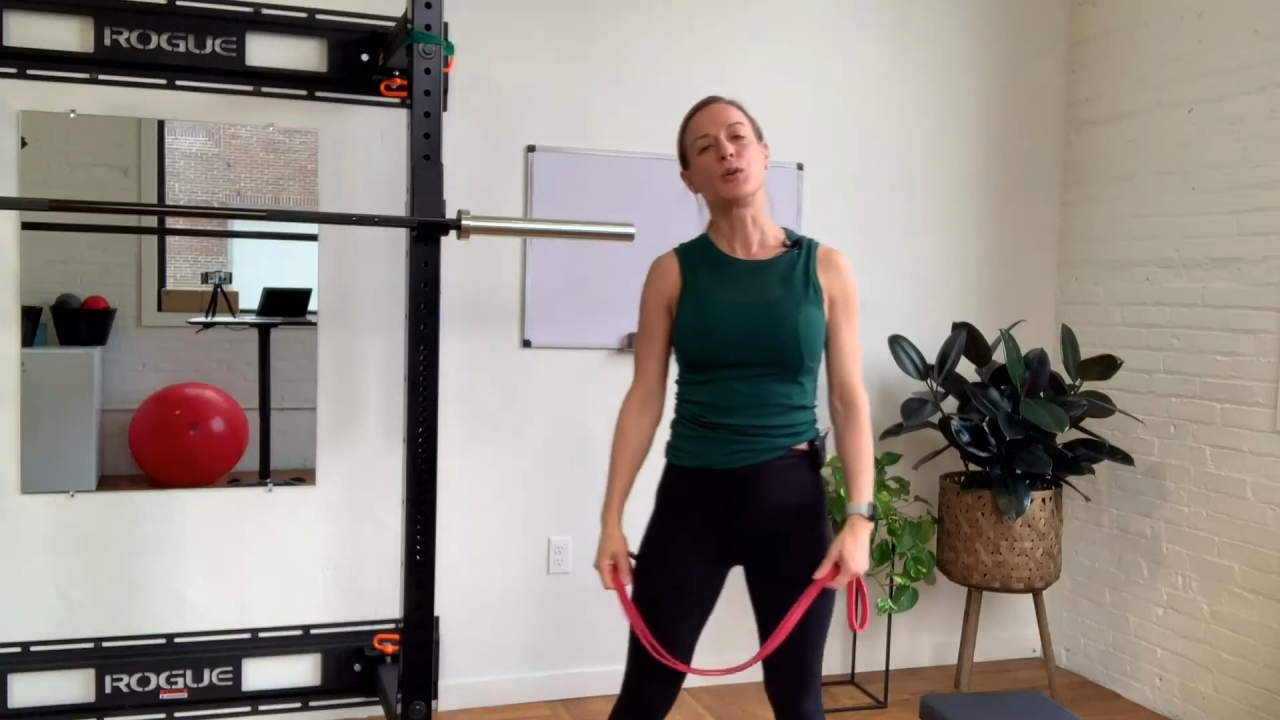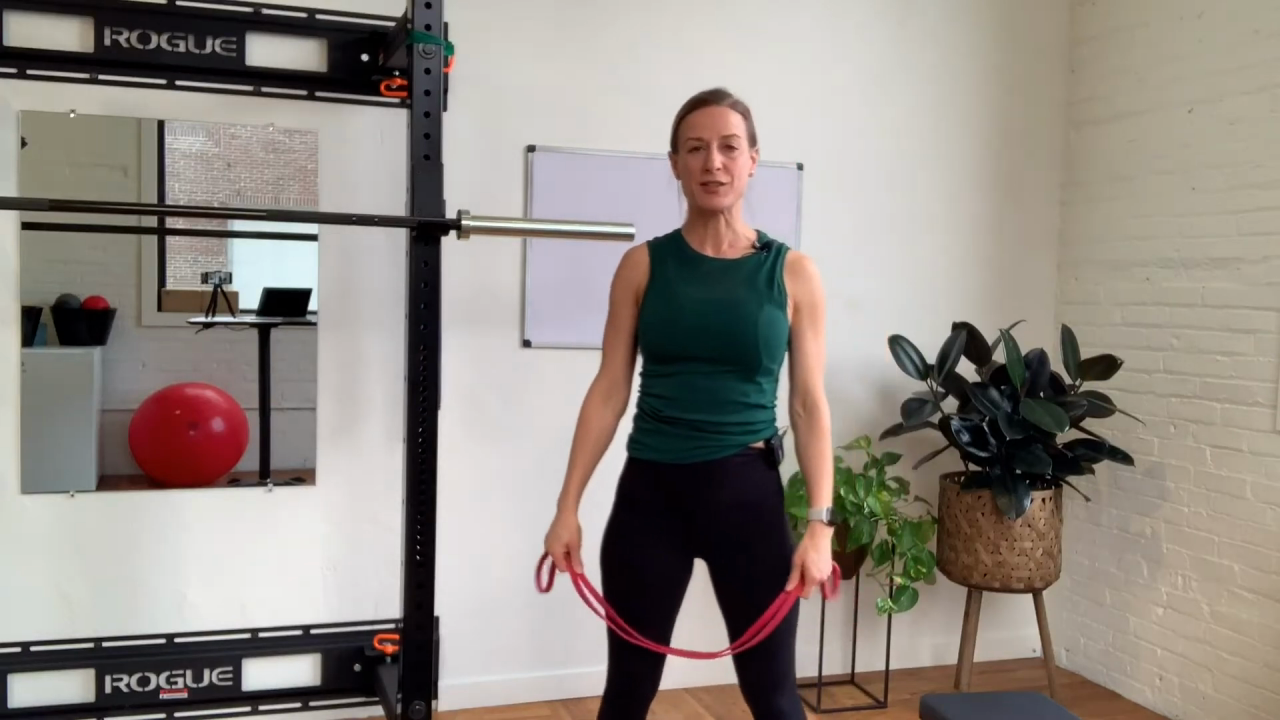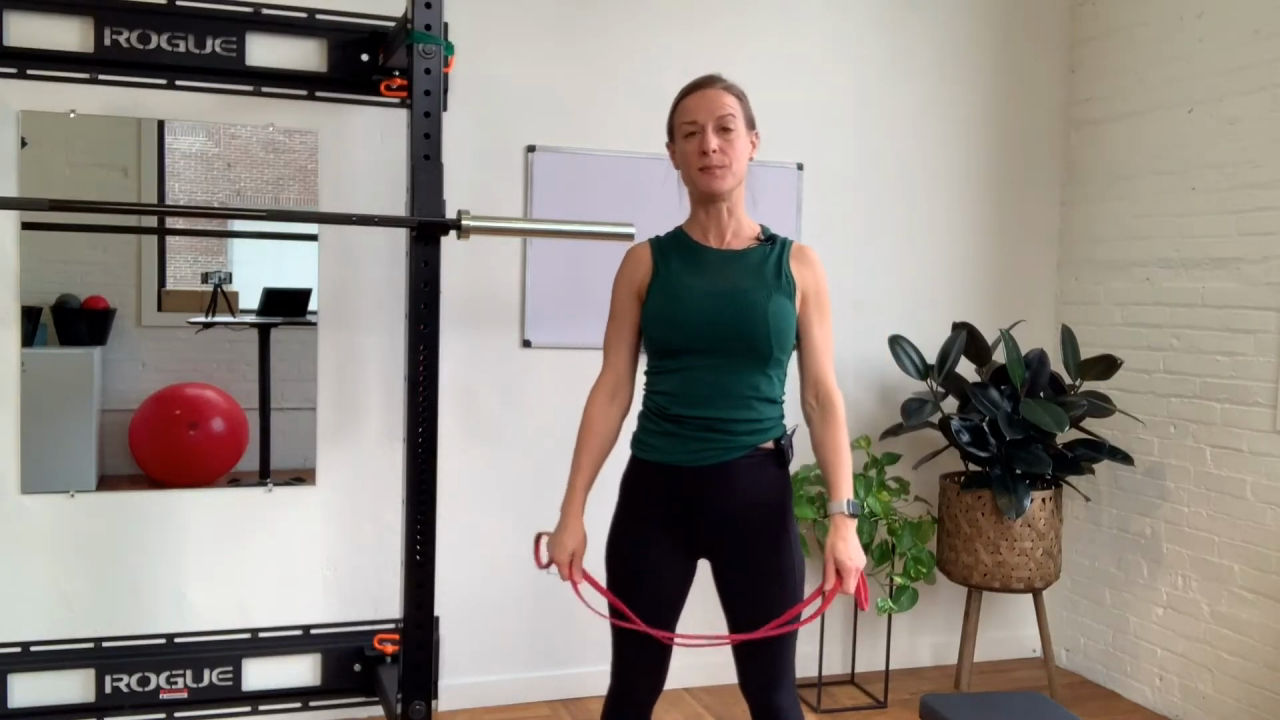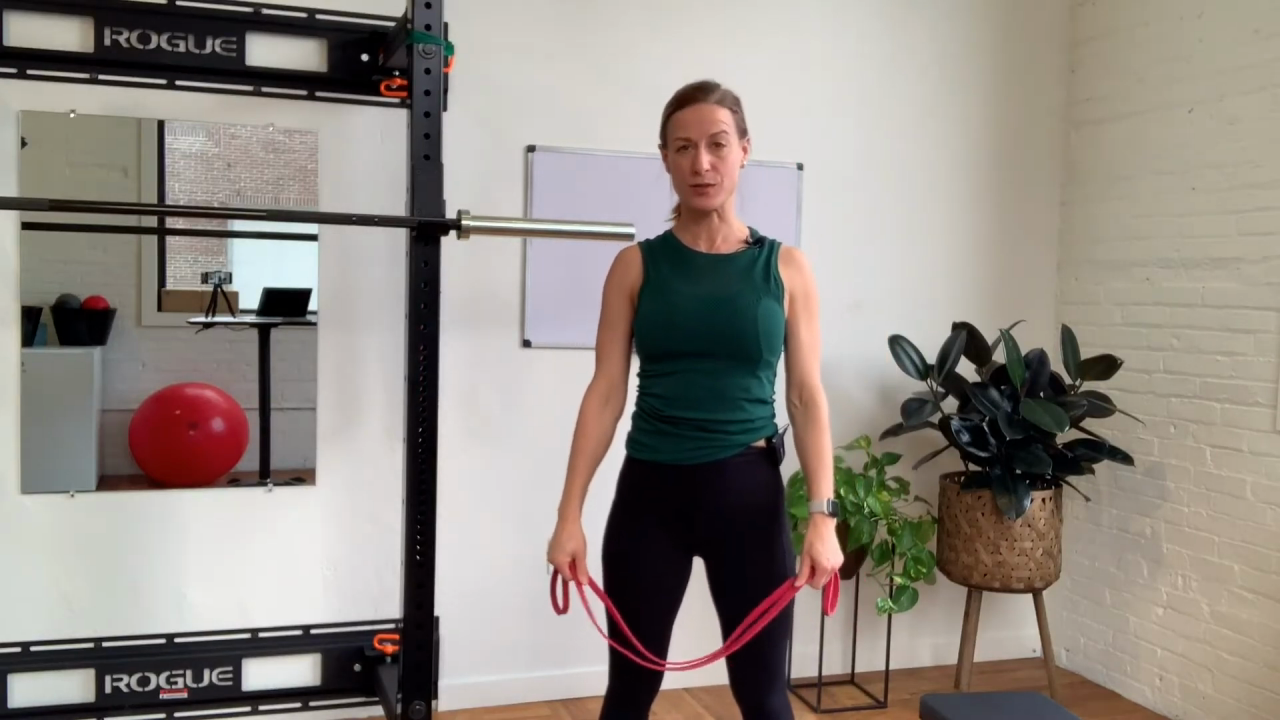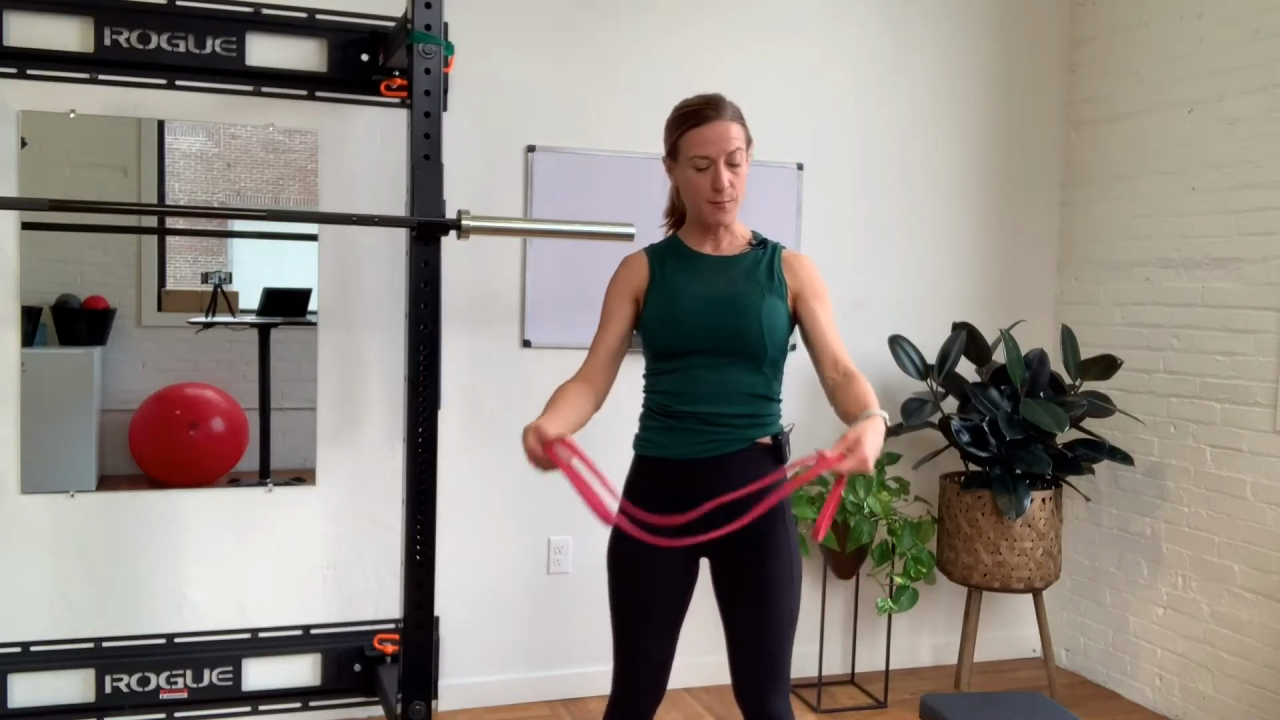
dt=1s
person 1, frame 1
left shoulder: (825, 267)
right shoulder: (673, 272)
left elbow: (849, 400)
right elbow: (644, 400)
left wrist: (860, 517)
right wrist: (611, 519)
left hip: (788, 498)
right hip: (690, 498)
person 1, frame 2
left shoulder: (792, 272)
right shoulder: (643, 265)
left elbow: (809, 405)
right elbow: (609, 389)
left wrist: (819, 523)
right wrist: (568, 506)
left hip: (747, 493)
right hip: (650, 493)
person 1, frame 3
left shoulder: (796, 265)
right shoulder: (646, 261)
left elbow: (821, 397)
right elbow: (612, 389)
left wrist: (843, 517)
right wrist: (572, 509)
left hip: (753, 492)
right hip: (655, 491)
person 1, frame 4
left shoulder: (785, 267)
right shoulder: (636, 265)
left elbow: (806, 397)
right elbow: (605, 393)
left wrist: (822, 515)
right wrist: (569, 514)
left hip: (747, 491)
right hip: (650, 492)
person 1, frame 5
left shoulder: (788, 269)
right shoulder: (642, 269)
left elbow: (838, 368)
right elbow: (594, 377)
left wrist: (869, 420)
right wrist: (547, 426)
left hip: (752, 488)
right hip: (657, 488)
